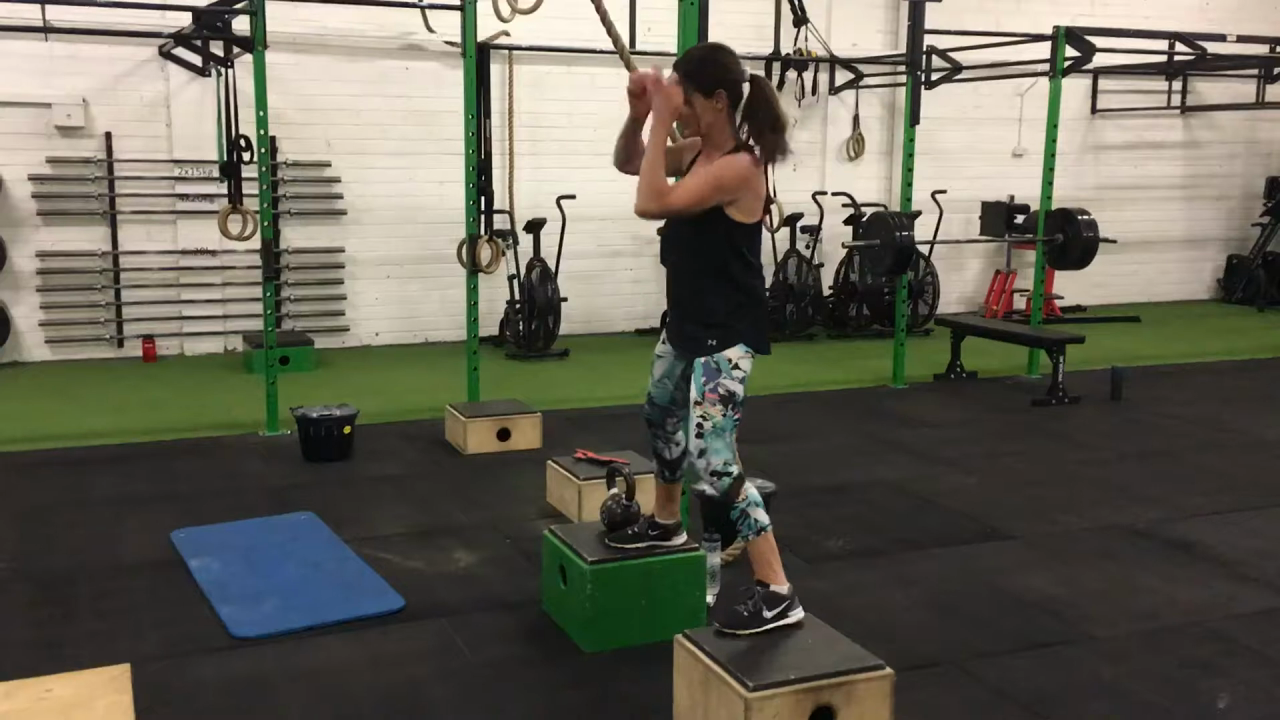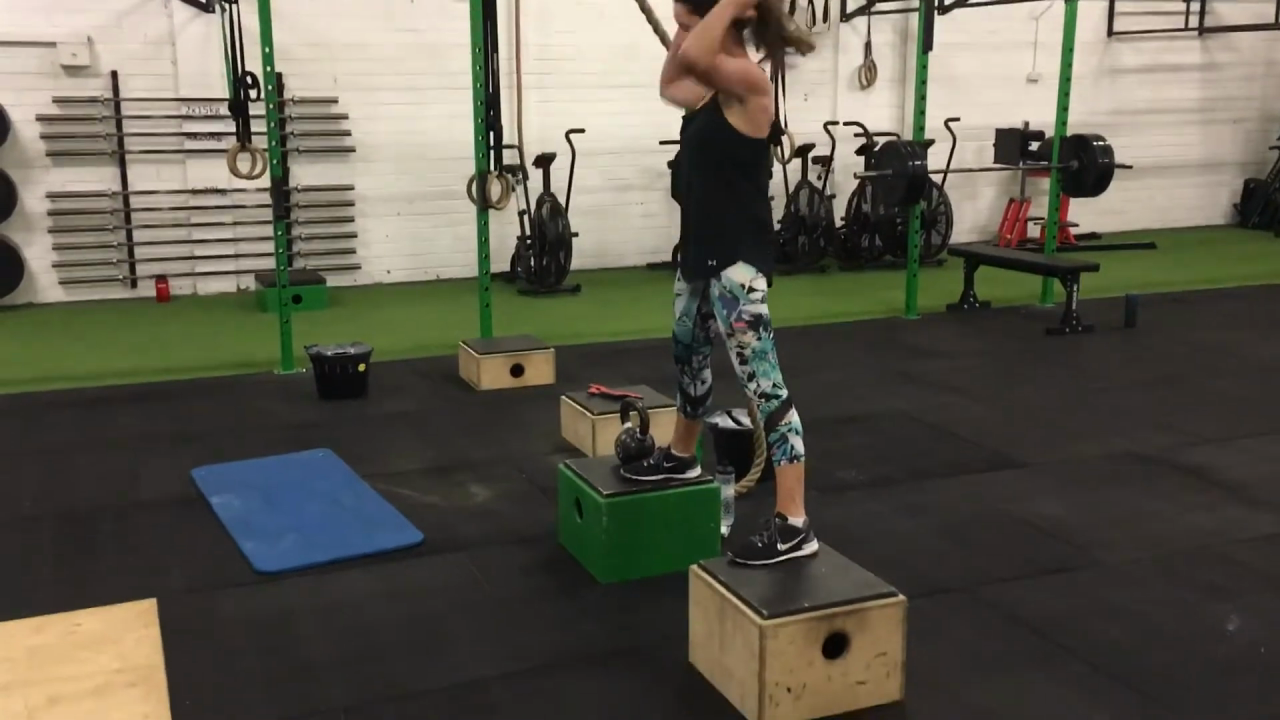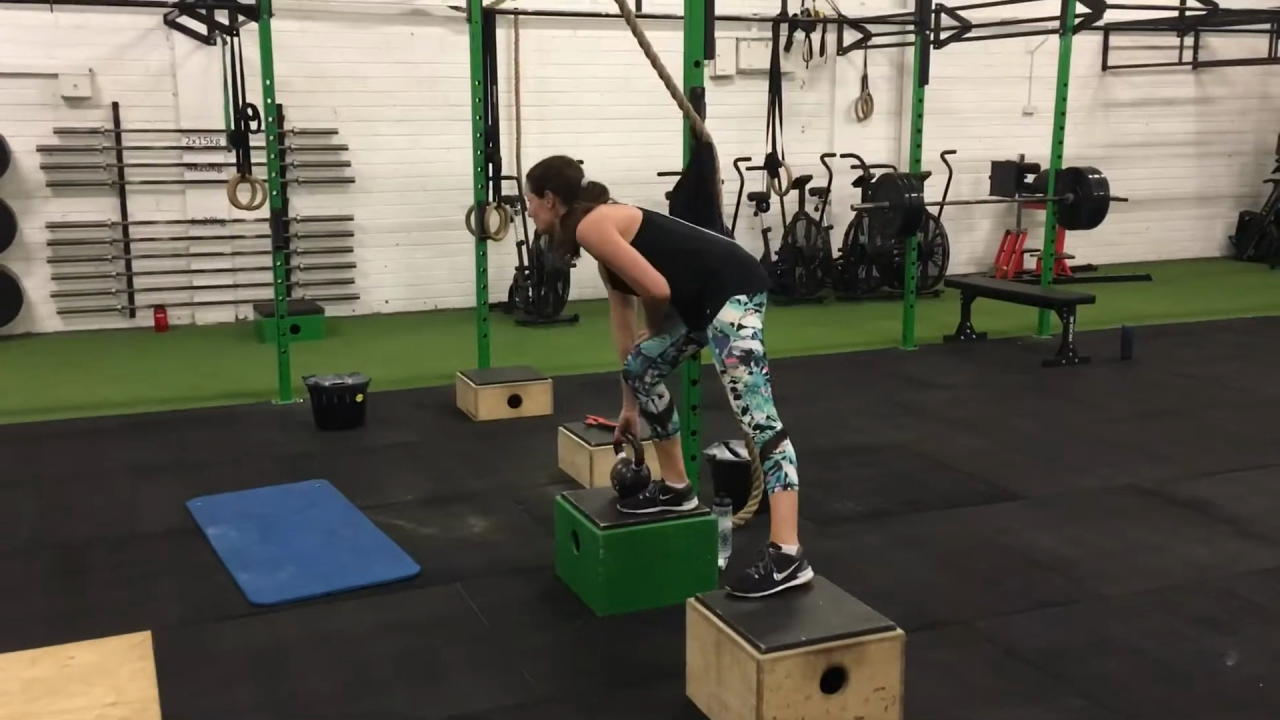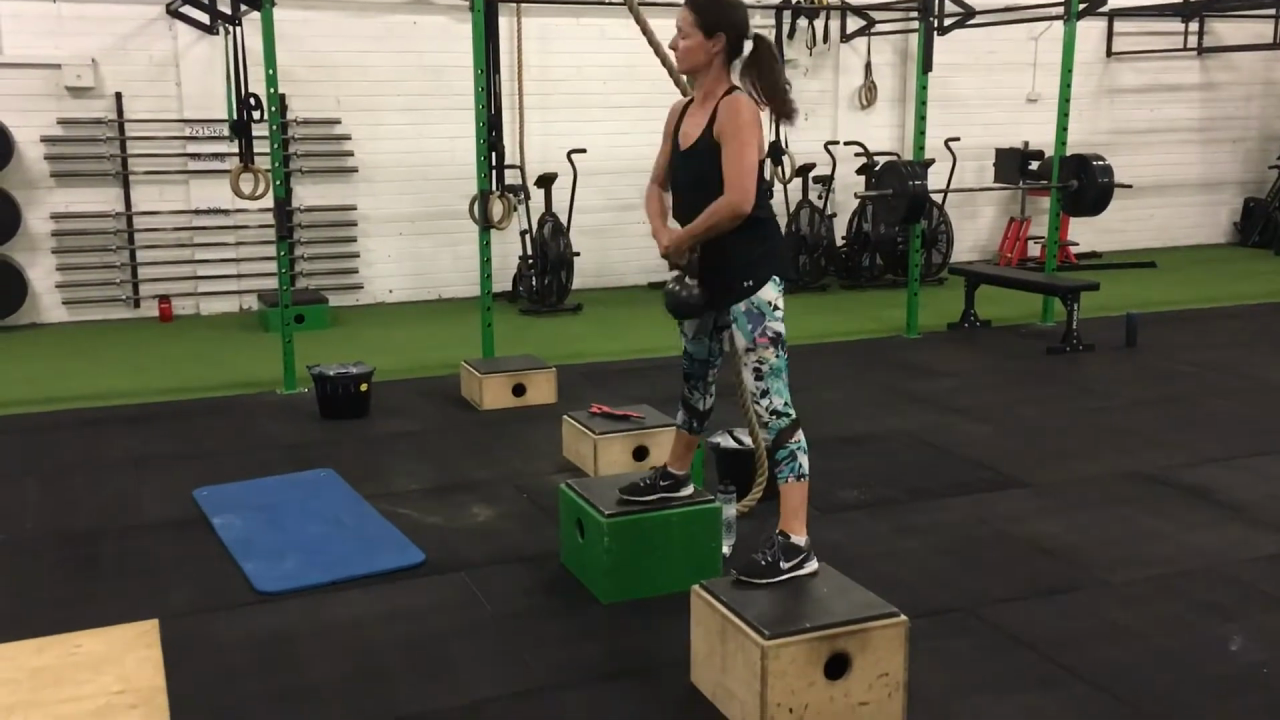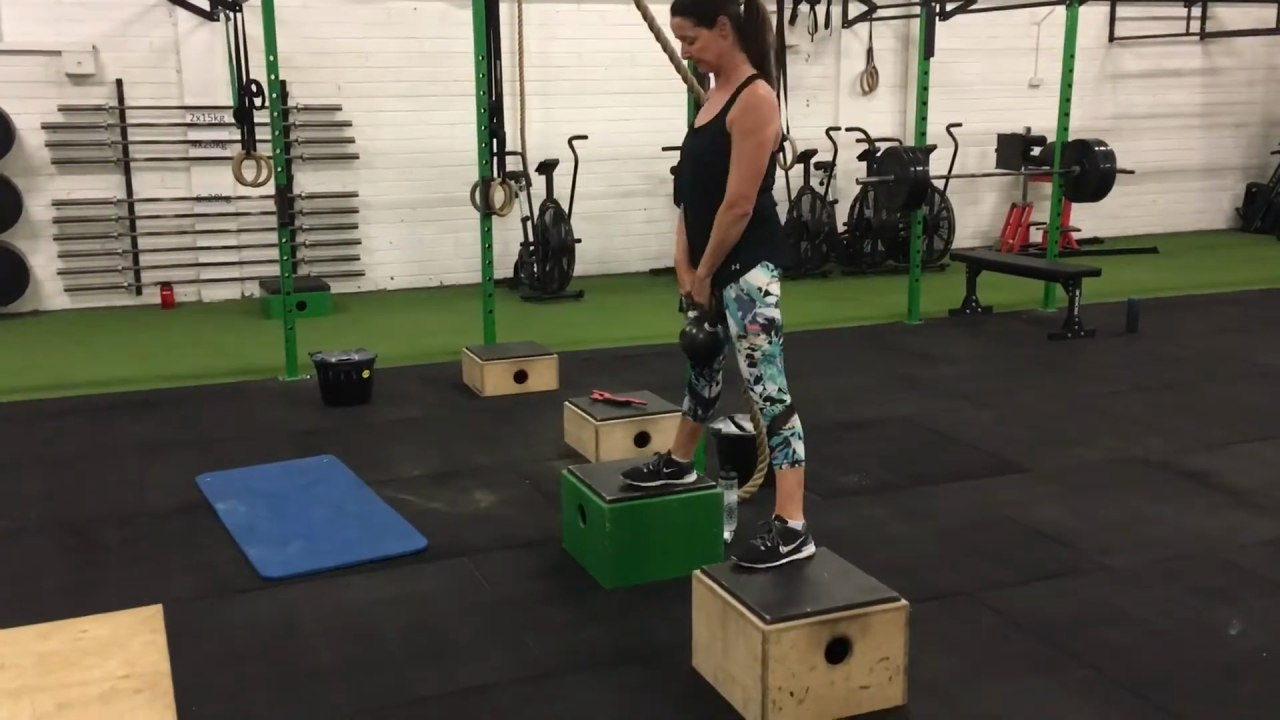
dt=1s
person 1, frame 1
left shoulder: (738, 167)
right shoulder: (698, 150)
left elbow: (650, 204)
right elbow: (627, 163)
left wrist: (661, 120)
right wrist: (640, 114)
left hip: (727, 335)
right hip: (687, 323)
left knee: (712, 458)
right knee: (660, 417)
left ankle: (777, 593)
right ankle: (665, 522)
person 1, frame 2
left shoulder: (747, 81)
right shoulder: (712, 86)
left elbow: (696, 54)
right elbow: (671, 84)
left hip: (737, 257)
right hip: (701, 252)
left knee: (763, 383)
right knee: (688, 356)
left ankle: (794, 524)
right ankle: (681, 456)
person 1, frame 3
left shoulder: (591, 228)
right shoulder: (603, 227)
left elbow: (656, 289)
right elbow: (623, 320)
left wrist: (654, 330)
right wrist: (629, 406)
left hip: (732, 290)
left knee: (757, 414)
right knee: (642, 367)
left ankle: (787, 555)
right ankle: (674, 485)
person 1, frame 4
left shoulder: (736, 109)
right shoulder: (682, 110)
left elbow: (738, 200)
right elbow: (659, 184)
left wrist: (682, 238)
right wrist: (663, 232)
left hip: (751, 272)
right hip: (708, 270)
left knee: (770, 401)
right knee: (695, 372)
left ankle: (794, 543)
right ankle: (676, 474)
person 1, frame 5
left shoulder: (755, 99)
right shoulder: (717, 93)
left elbow: (739, 206)
left wrist: (704, 273)
right wrist: (684, 262)
left hip: (748, 263)
right hip: (708, 259)
left knee: (766, 386)
right knee: (702, 362)
left ankle: (791, 526)
right ankle: (679, 461)
